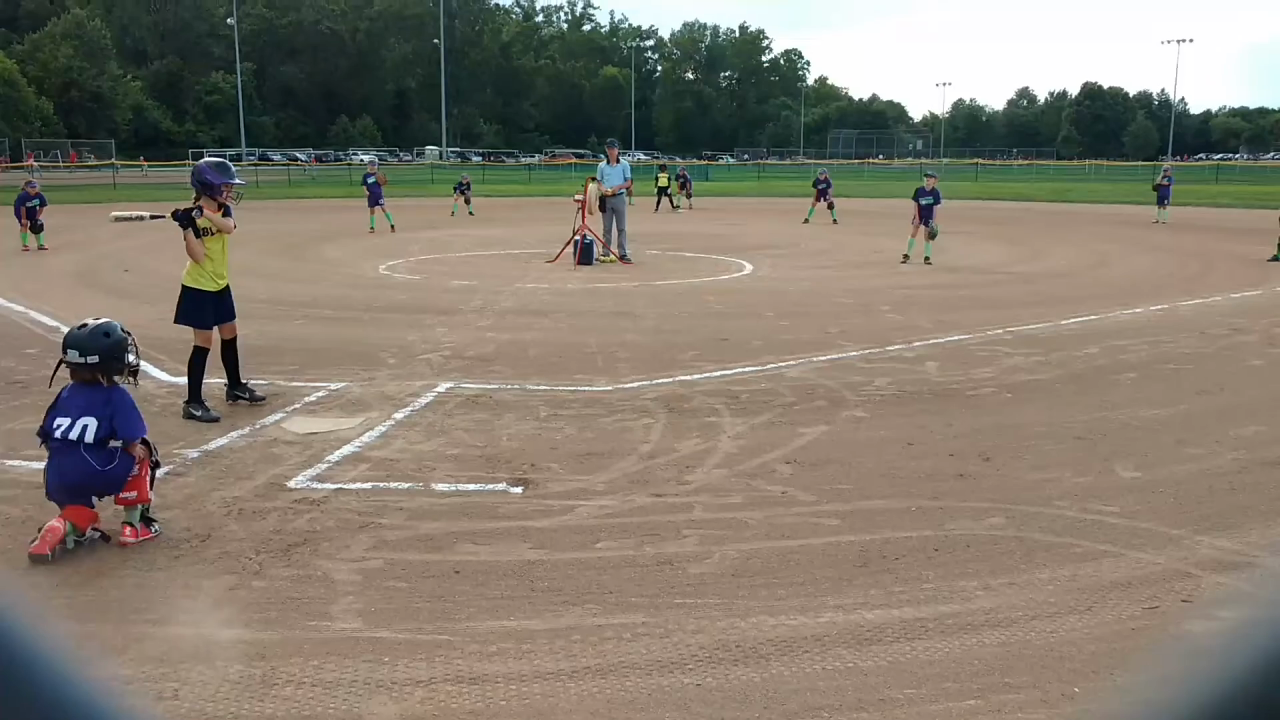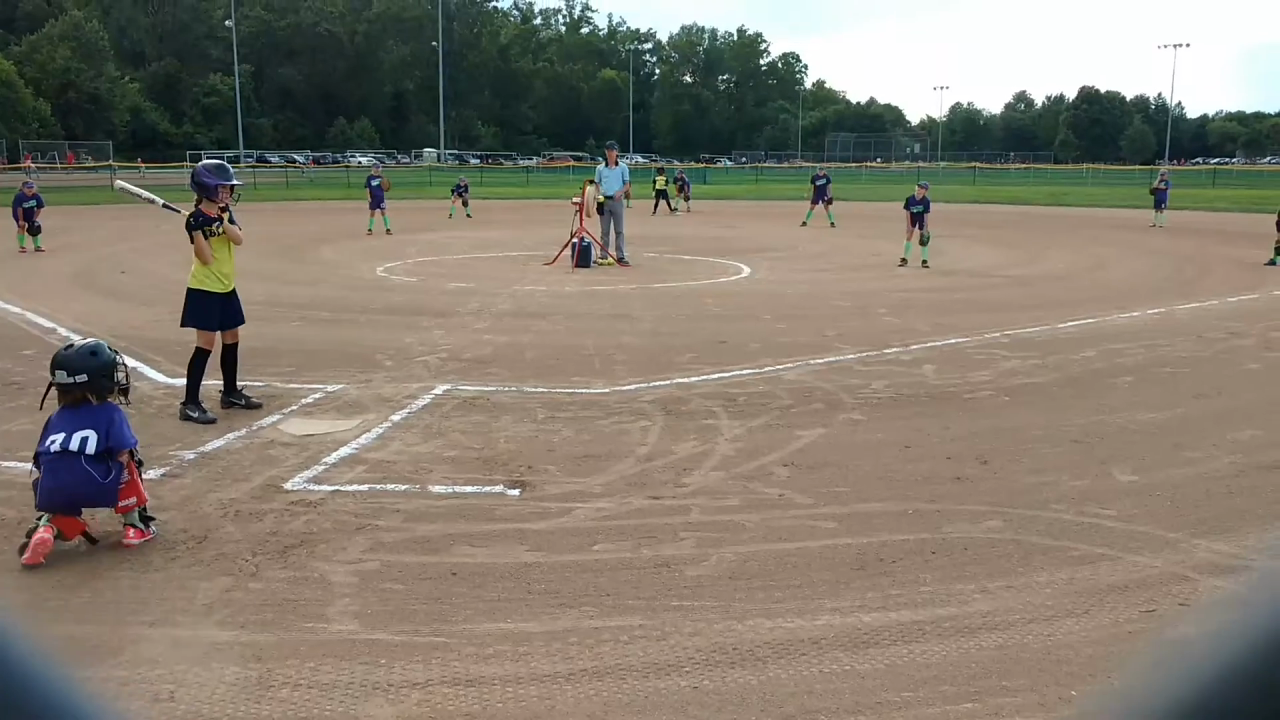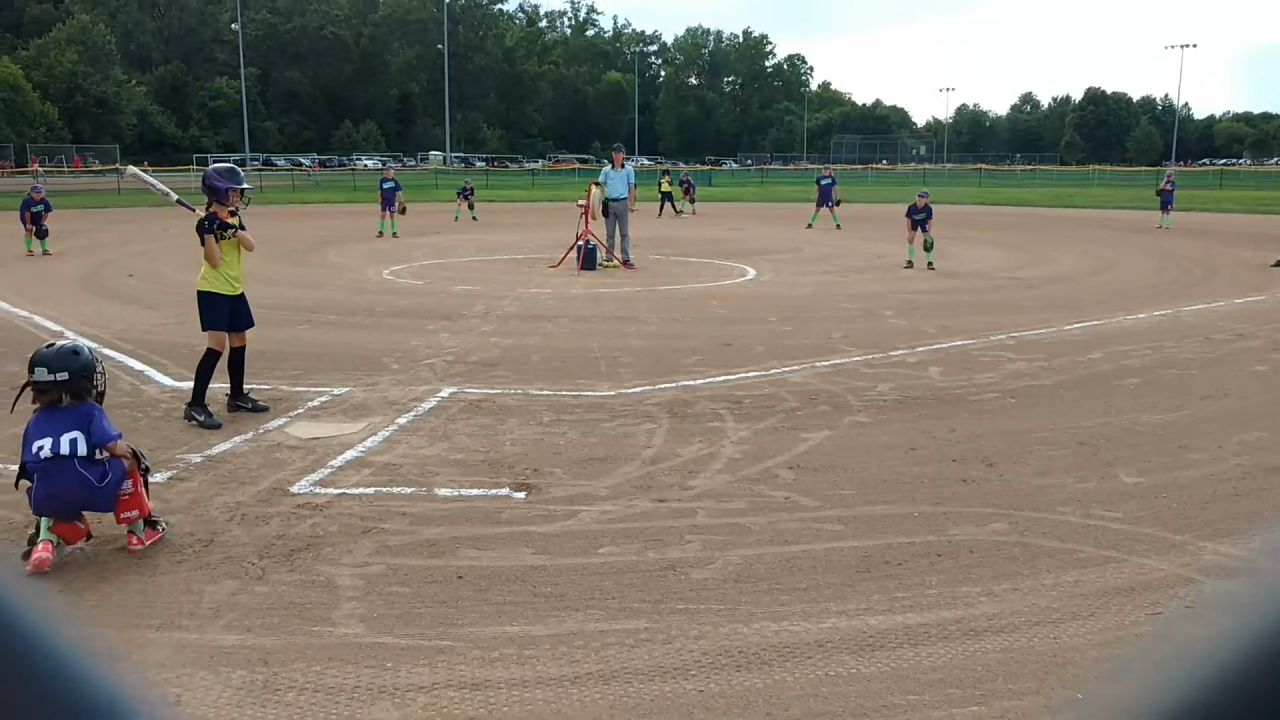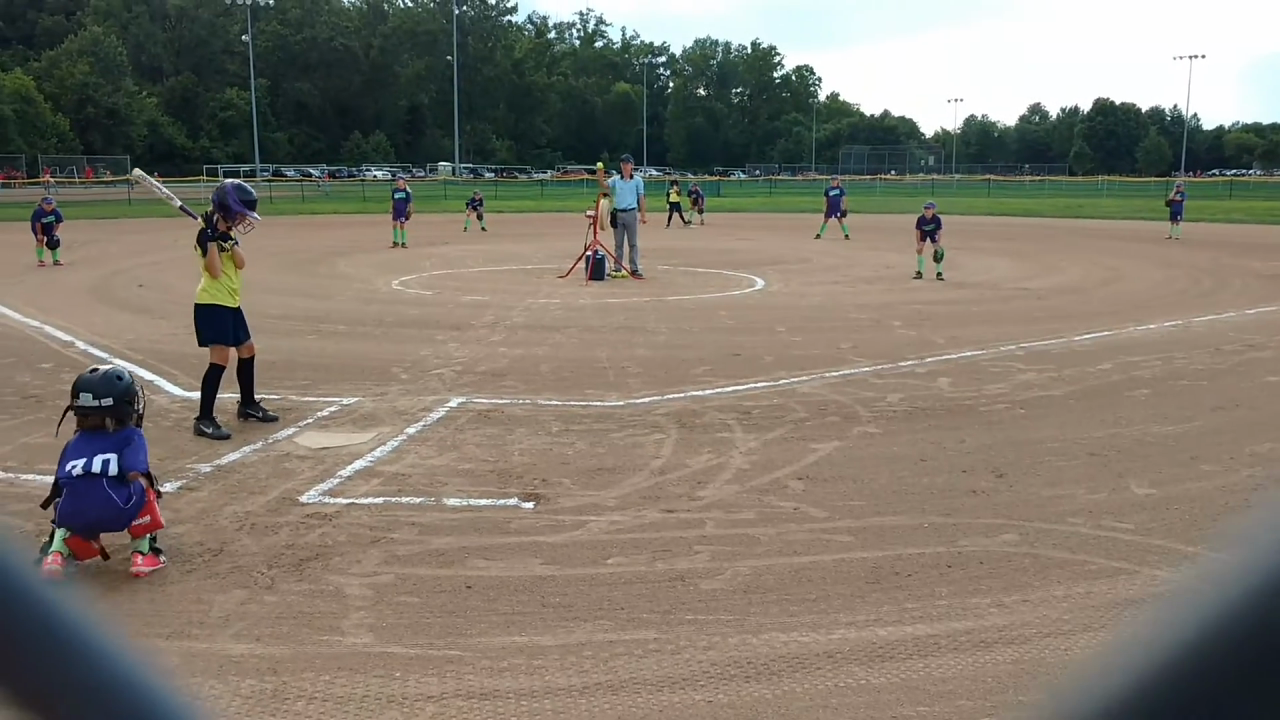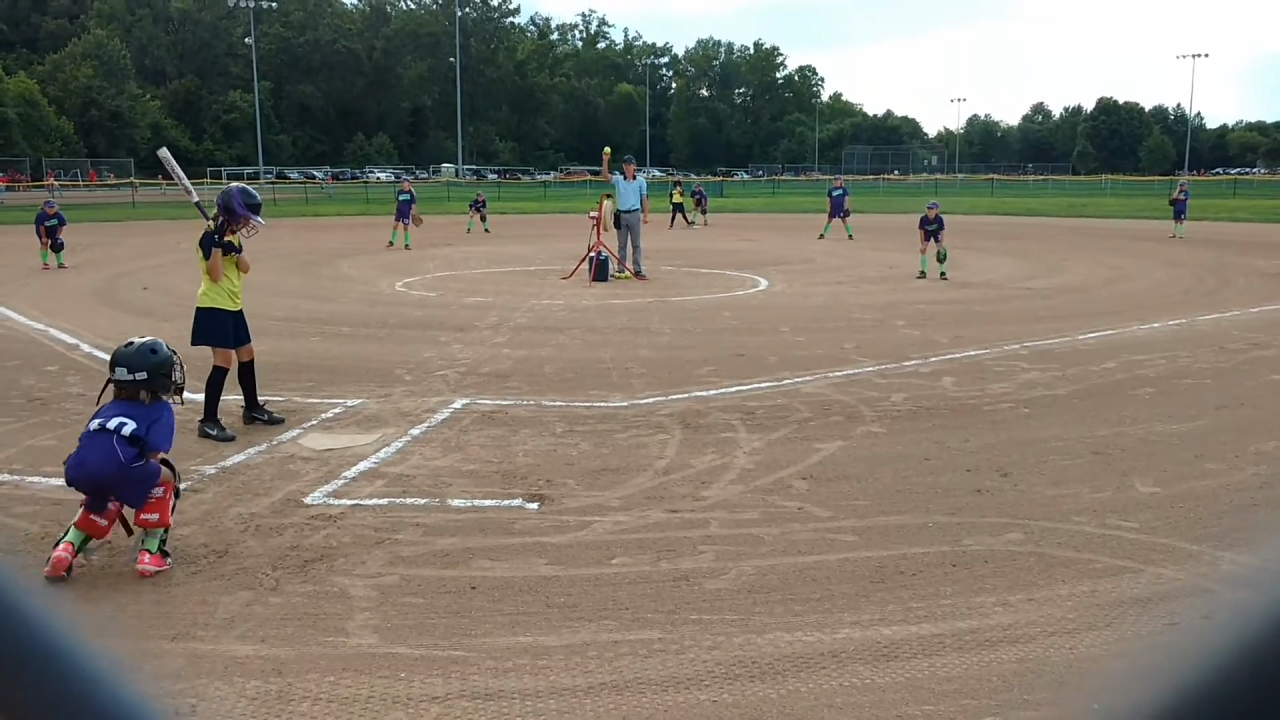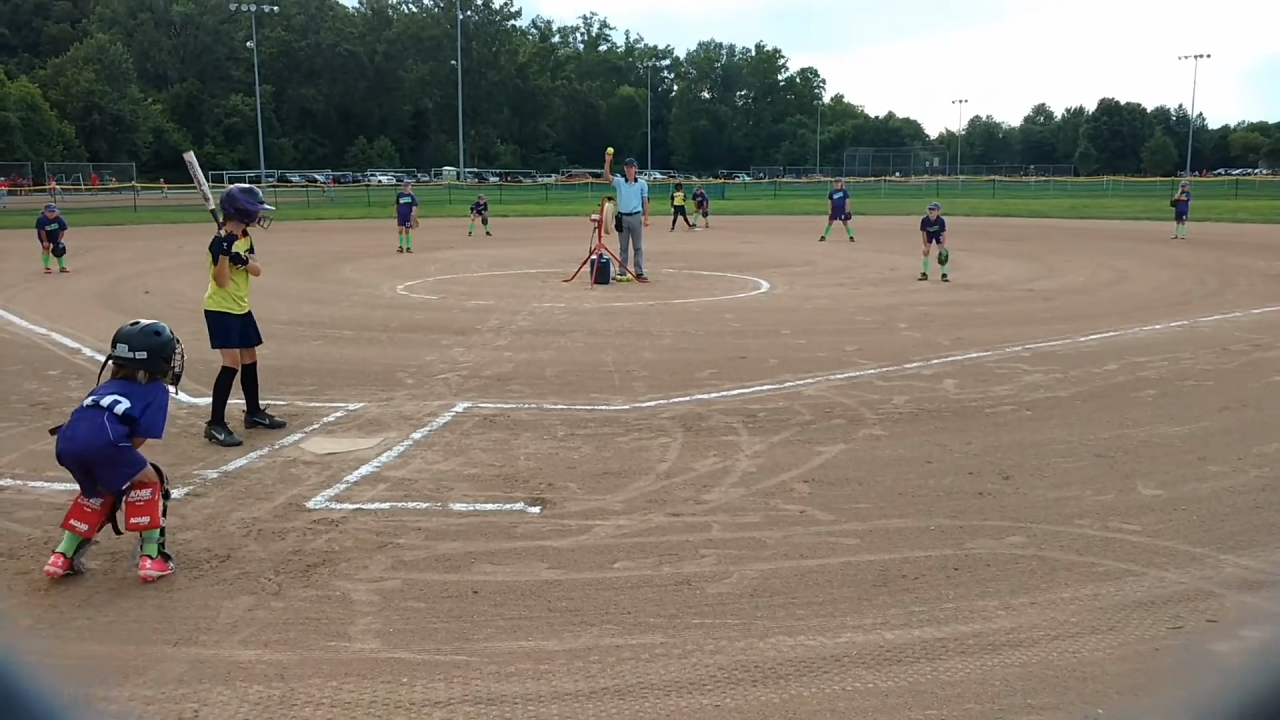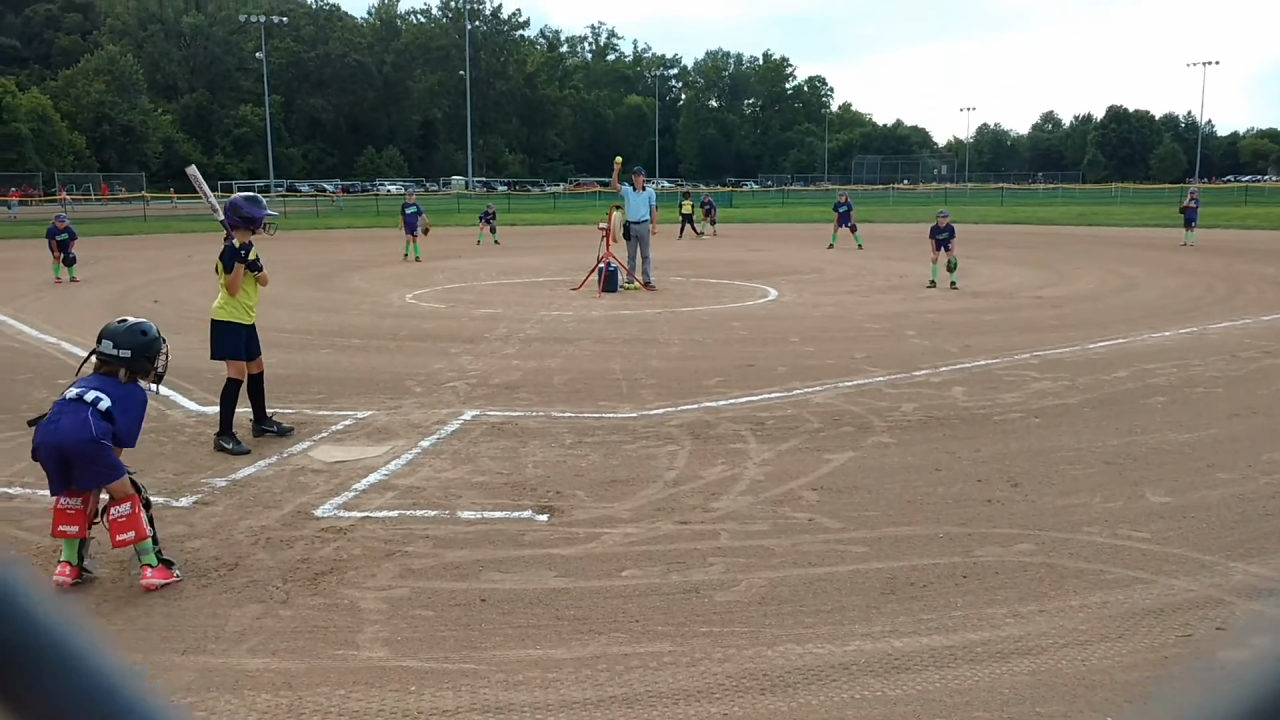
dt=0.3s
person 1, frame 1
left shoulder: (222, 210)
right shoulder: (192, 217)
left elbow: (229, 228)
right elbow: (198, 257)
left wrist: (202, 213)
right wrist: (186, 226)
left hip: (220, 284)
right hip: (199, 287)
left knee: (230, 334)
right knee: (203, 342)
left ankle: (235, 386)
right ankle: (193, 403)
person 1, frame 2
left shoulder: (225, 212)
right shoulder: (195, 218)
left elbow: (239, 239)
right elbow: (205, 258)
left wrist: (218, 222)
right wrist: (197, 229)
left hip: (226, 286)
right hip: (204, 289)
left knee: (231, 339)
right knee: (205, 345)
left ankle: (231, 393)
right ankle: (190, 404)
person 1, frame 3
left shoulder: (234, 216)
right shoulder: (206, 223)
left elbow: (250, 246)
right elbow: (215, 261)
left wrist: (232, 229)
right wrist: (210, 232)
left hip: (235, 289)
right hip: (213, 290)
left knee: (239, 342)
right knee: (217, 346)
left ankle: (237, 396)
right ankle: (196, 405)
person 1, frame 4
left shoulder: (228, 232)
right shoulder: (206, 234)
left elbow: (240, 265)
right elbow: (214, 271)
left wrist: (230, 242)
right wrist: (211, 238)
left hip: (231, 303)
right hip: (212, 303)
left knee: (247, 352)
right knee: (220, 358)
left ankle: (248, 404)
right ankle: (204, 420)
person 1, frame 5
left shoulder: (233, 235)
right shoulder: (209, 237)
left elbow: (245, 268)
right elbow: (215, 276)
left wrist: (237, 251)
right wrist: (217, 243)
left hip: (233, 305)
right hip: (215, 306)
left knee: (246, 355)
right knee: (223, 361)
left ankle: (252, 408)
right ankle: (208, 421)
person 1, frame 6
left shoulder: (244, 238)
right shoulder: (220, 242)
left elbow: (257, 270)
right elbow: (221, 281)
left wrist: (245, 261)
right wrist: (225, 252)
left hip: (241, 308)
right hip: (221, 309)
left knee: (249, 358)
right knee: (231, 362)
left ankle: (254, 412)
right ankle: (216, 424)
person 1, frame 7
left shoulder: (248, 247)
right shoulder: (231, 251)
left elbow: (264, 281)
right elbow: (232, 290)
left wrist: (257, 268)
right wrist: (239, 260)
left hip: (246, 318)
right hip: (229, 319)
left knee: (256, 367)
right knee: (237, 373)
left ankle: (261, 420)
right ankle: (224, 435)
person 2, frame 1
left shoulder: (67, 393)
right shoulder: (116, 395)
left elbow: (47, 437)
right elbow: (132, 445)
right wrist: (137, 450)
left hip: (57, 479)
right hip: (93, 474)
left knee: (82, 515)
right knee: (141, 453)
left ankle: (62, 527)
right ankle: (134, 524)
person 2, frame 2
left shoulder: (56, 416)
right shoulder: (110, 411)
left elbow: (42, 461)
right elbow: (121, 452)
right wrist: (120, 457)
left hip: (49, 493)
right hip: (91, 487)
left knee: (65, 510)
right knee: (126, 461)
left ankle: (45, 530)
right ankle: (135, 526)
person 2, frame 3
left shoulder: (35, 422)
right shoulder: (90, 411)
left elbow: (29, 469)
right elbow: (112, 446)
right wrist: (123, 450)
left hip: (44, 500)
right hip: (87, 491)
right knee: (129, 461)
left ankle: (44, 544)
right ankle: (140, 532)
person 2, frame 4
left shoulder: (74, 444)
right shoulder: (131, 436)
left elbow: (61, 486)
right elbow: (133, 474)
left hip: (71, 515)
right hip: (112, 513)
right knee: (144, 484)
left ankle: (55, 555)
right ankle: (143, 553)
person 2, frame 5
left shoulder: (109, 407)
right shoulder: (161, 409)
right elbow: (152, 452)
left hip: (79, 468)
right hip: (116, 463)
left knee: (102, 495)
right knee: (165, 477)
left ankle: (66, 548)
right ankle: (151, 553)
person 2, frame 6
left shoulder: (108, 385)
right shoulder: (157, 391)
right elbow: (138, 438)
right wrist: (121, 468)
left hip: (67, 441)
right hip: (103, 440)
left knee: (98, 490)
right knee: (150, 482)
left ankle: (63, 557)
right ankle: (152, 558)
person 2, frame 7
left shoulder: (86, 381)
right shoulder: (135, 393)
right elbow: (117, 446)
right wrist: (97, 486)
left hip: (46, 435)
right hip: (85, 436)
left knee: (75, 491)
right knee: (127, 495)
left ankle: (69, 565)
right ankle: (152, 567)
